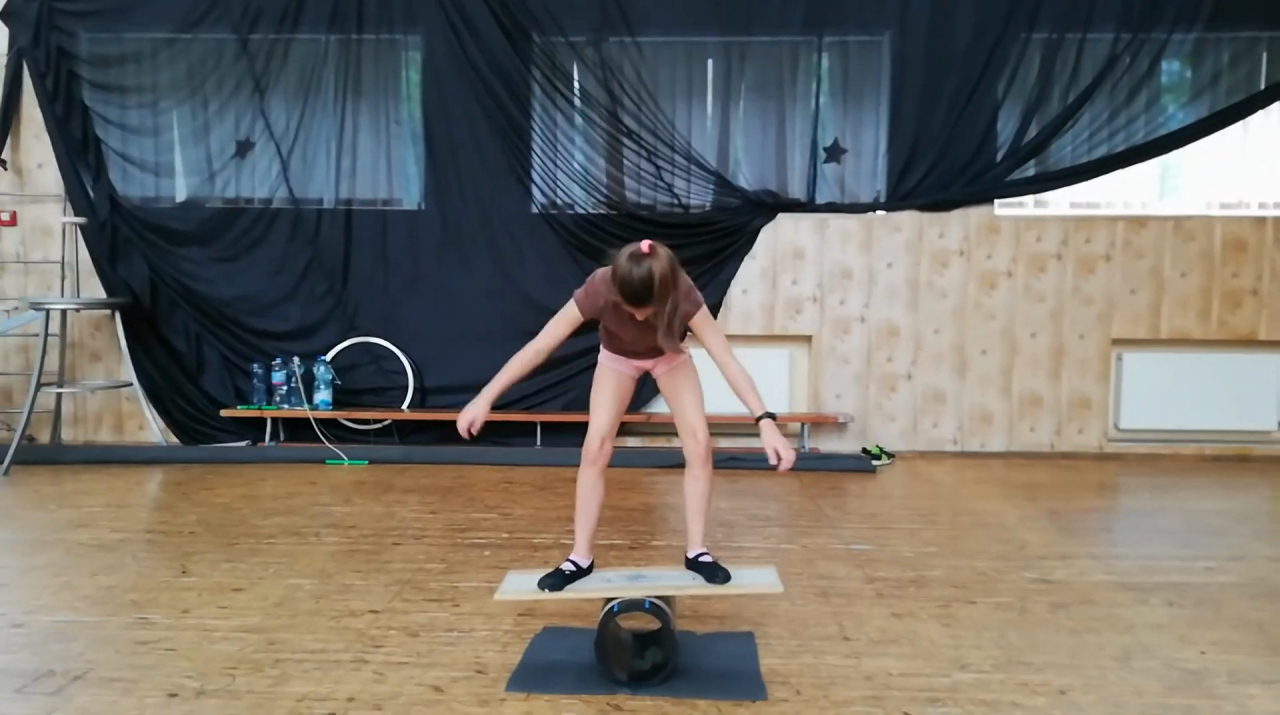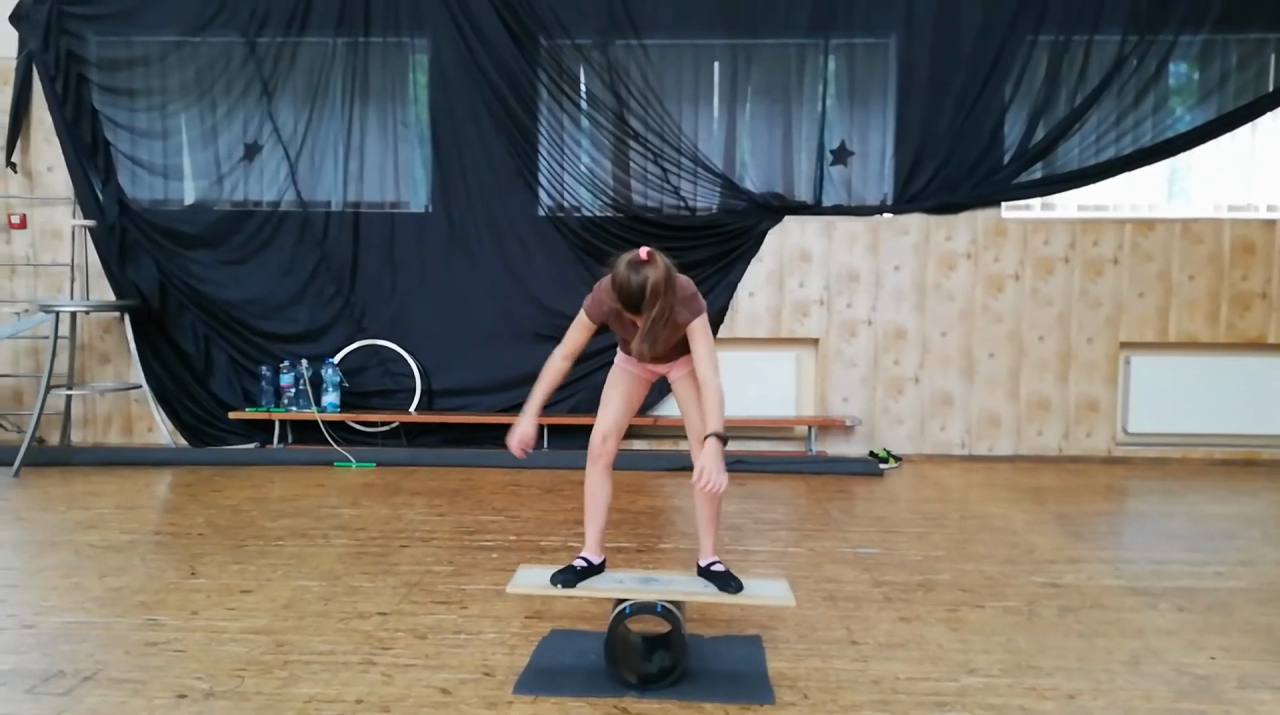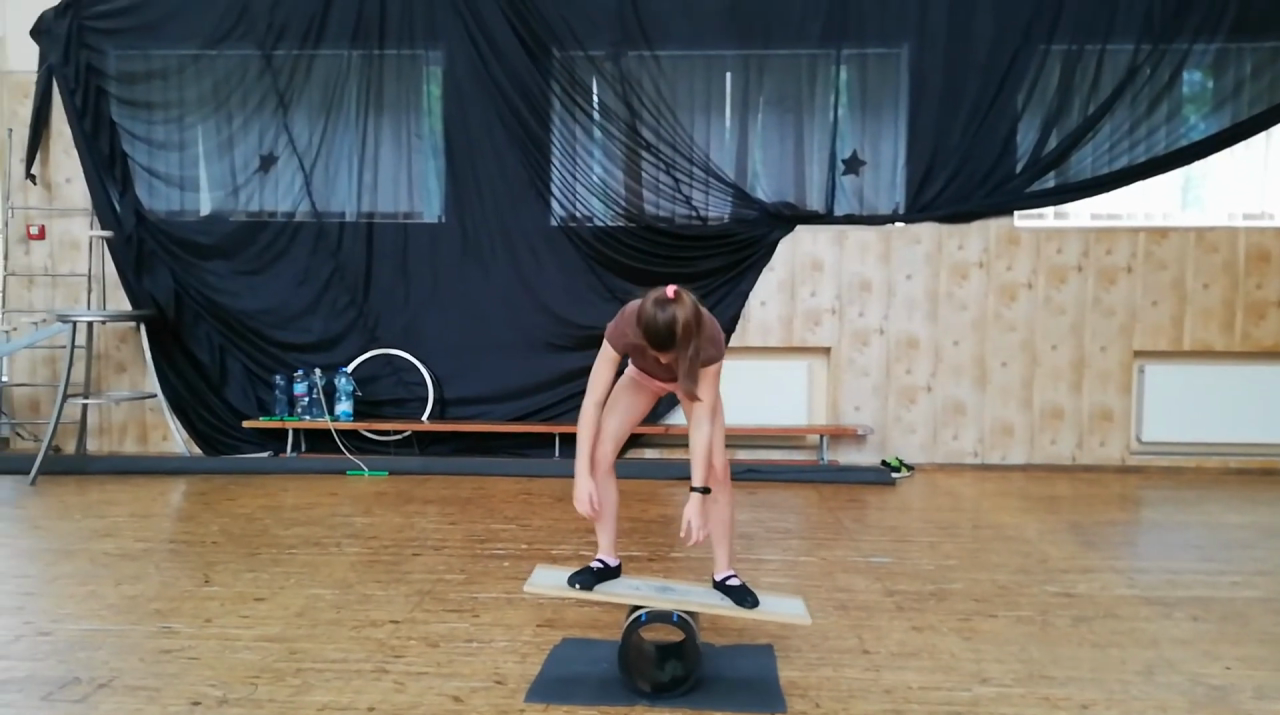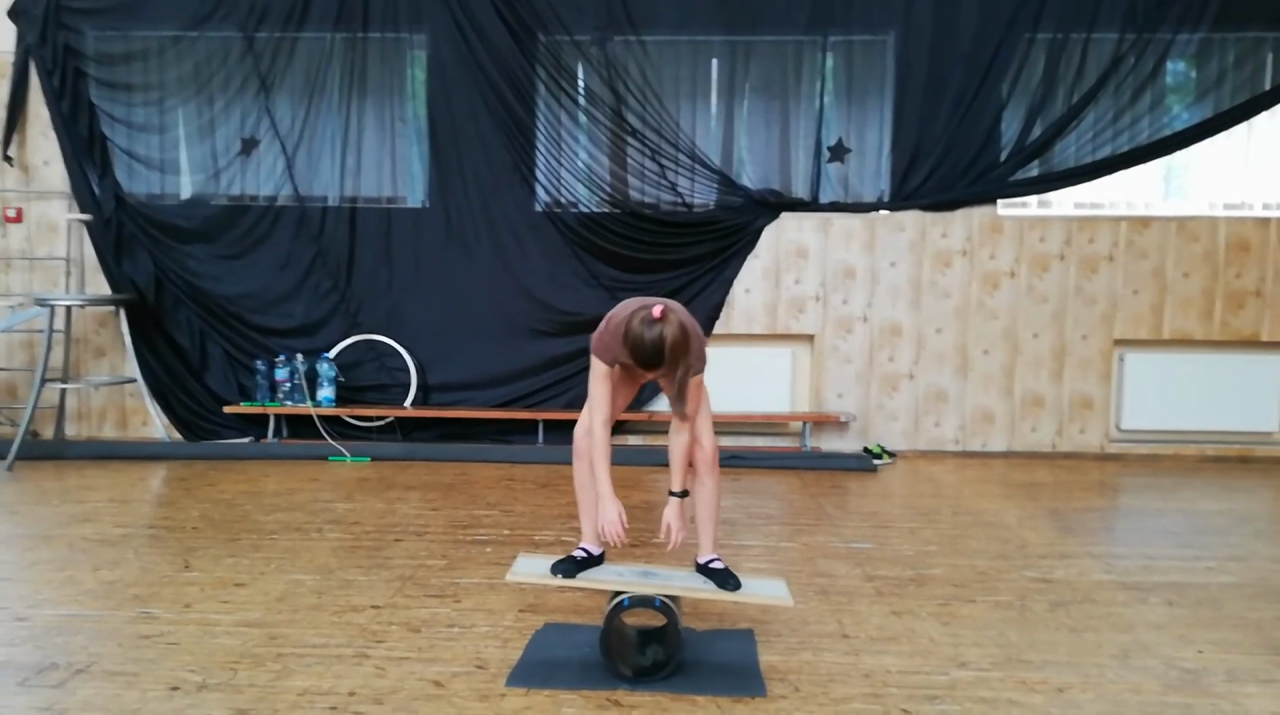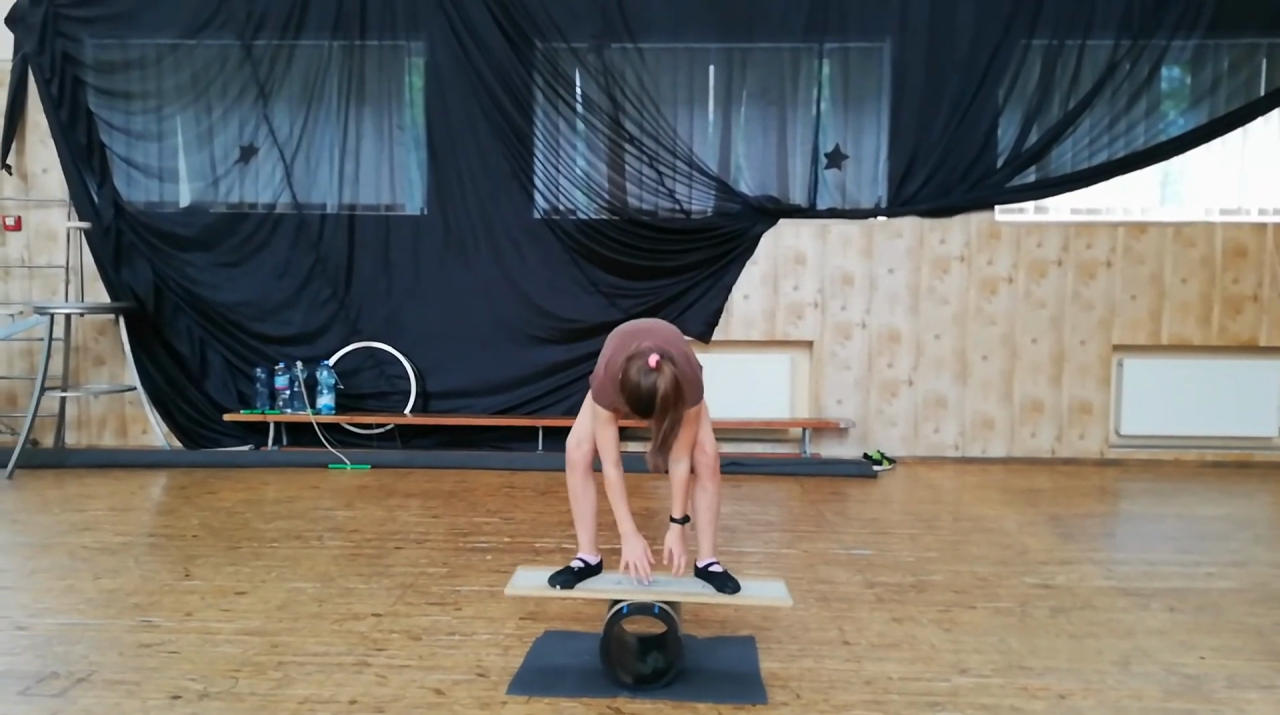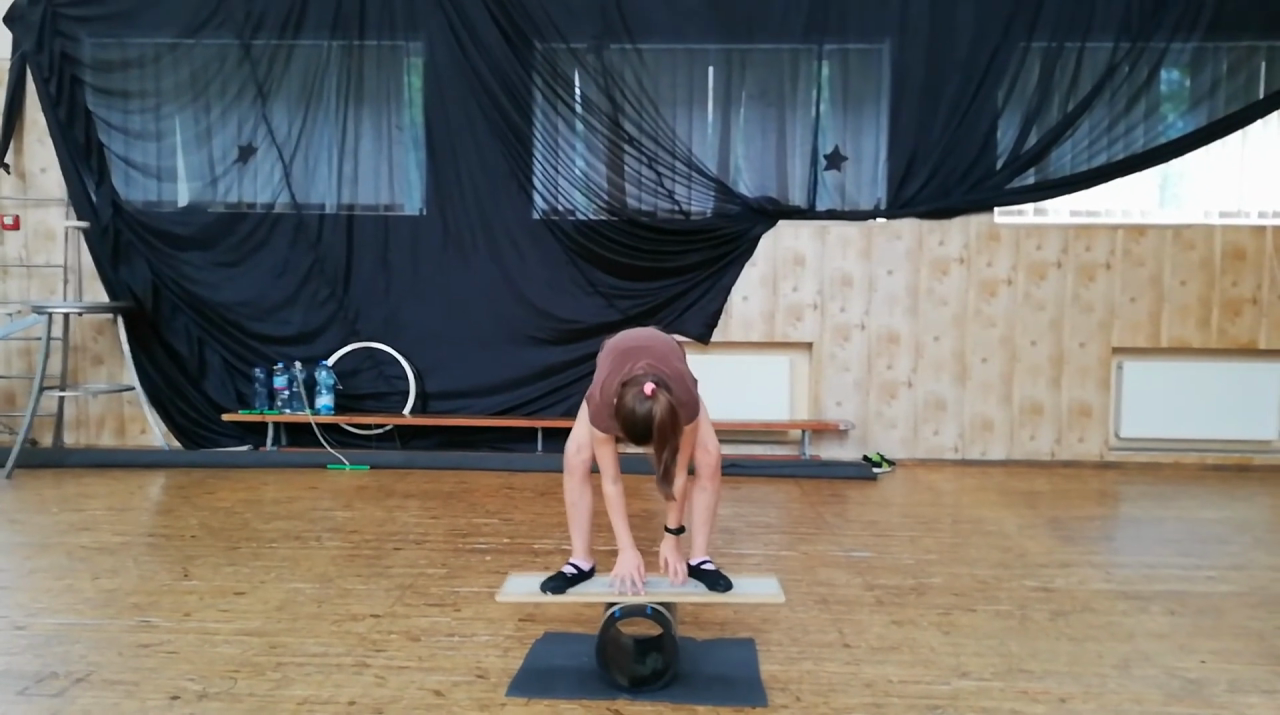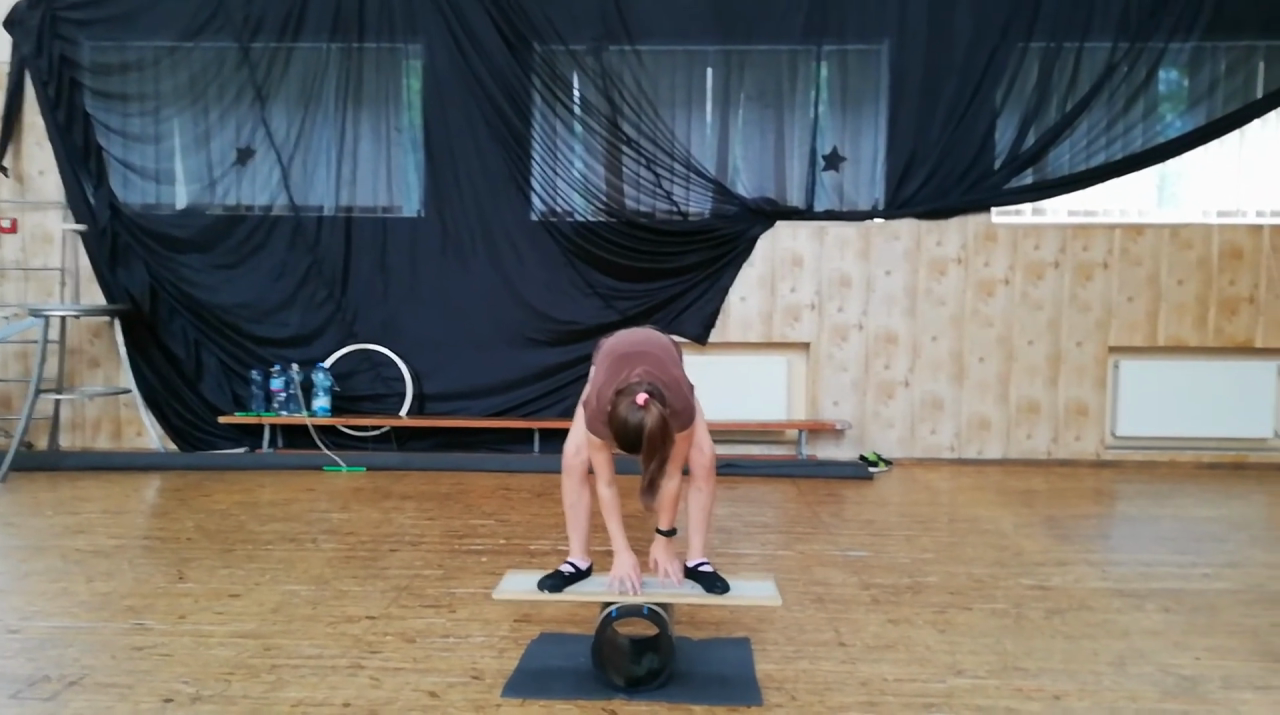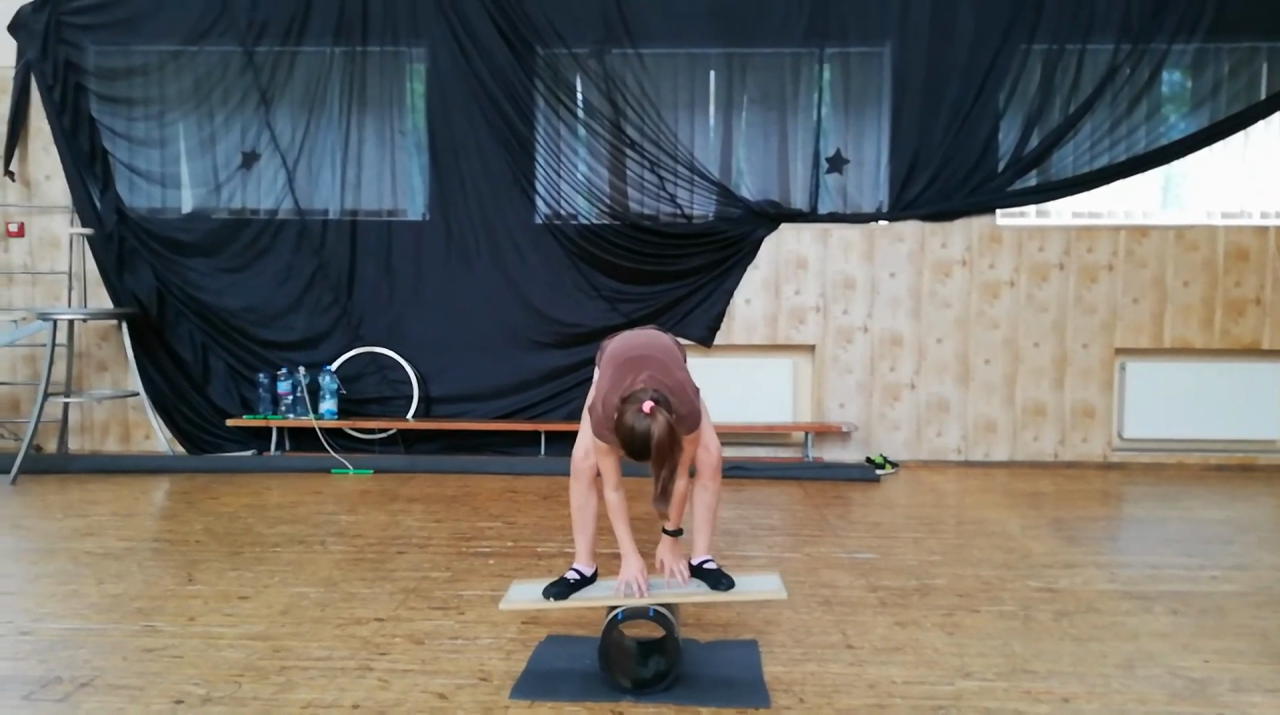
dt=0.3s
person 1, frame 1
left shoulder: (681, 292)
right shoulder: (599, 289)
left elbow: (726, 358)
right elbow: (540, 345)
left wrist: (765, 421)
right wrist: (486, 397)
left hip: (669, 355)
right hip: (617, 356)
left knee: (699, 442)
right knee: (595, 447)
left ankle: (697, 552)
right ankle: (580, 558)
person 1, frame 2
left shoulder: (686, 299)
right shoulder: (604, 297)
left elbow: (709, 376)
right elbow: (564, 355)
left wrist: (714, 442)
right wrist: (528, 415)
left hip: (683, 359)
right hip: (632, 360)
left knee: (705, 456)
right knee: (602, 445)
left ankle: (709, 560)
right ankle: (592, 557)
person 1, frame 3
left shoulder: (709, 337)
right shoulder: (625, 326)
left elbow: (703, 422)
right elbow: (594, 400)
left wrist: (697, 496)
right wrist: (582, 473)
left hip: (692, 379)
right hip: (642, 376)
left knee: (716, 466)
right knee: (601, 447)
left ankle: (724, 574)
right ankle: (607, 559)
person 1, frame 4
left shoulder: (691, 345)
right shoulder: (609, 338)
left elbow: (682, 428)
right elbow: (600, 423)
left wrist: (676, 498)
right wrist: (606, 497)
left hip: (676, 362)
right hip: (624, 362)
left knee: (705, 448)
right knee: (584, 437)
left ankle: (708, 557)
right ankle: (590, 547)
person 1, frame 5
left shoulder: (688, 380)
right shoulder: (606, 380)
left elbow: (681, 459)
right elbow: (611, 465)
left wrist: (677, 525)
right wrist: (629, 535)
left hip: (673, 376)
right hip: (623, 369)
left knee: (706, 453)
right knee: (578, 448)
left ankle: (707, 561)
right ankle: (588, 557)
person 1, frame 6
left shoulder: (684, 399)
right shoulder: (602, 401)
left elbow: (678, 472)
right elbow: (611, 481)
left wrist: (672, 537)
right wrist: (626, 549)
left hip: (667, 370)
left knee: (709, 456)
right knee: (576, 455)
left ankle: (700, 560)
right ankle: (580, 561)
person 1, frame 7
left shoulder: (680, 404)
right shoulder: (598, 406)
left elbow: (672, 476)
right elbow: (605, 483)
left wrist: (664, 539)
right wrist: (621, 551)
left knee: (703, 457)
right knee: (575, 457)
left ankle: (696, 561)
right ankle: (578, 561)
person 1, frame 8
left shoulder: (685, 408)
right shoulder: (605, 411)
left elbow: (679, 476)
right elbow: (612, 488)
left wrist: (670, 539)
right wrist: (629, 555)
left knee: (709, 457)
right knee: (583, 461)
left ankle: (701, 559)
right ankle: (583, 567)
